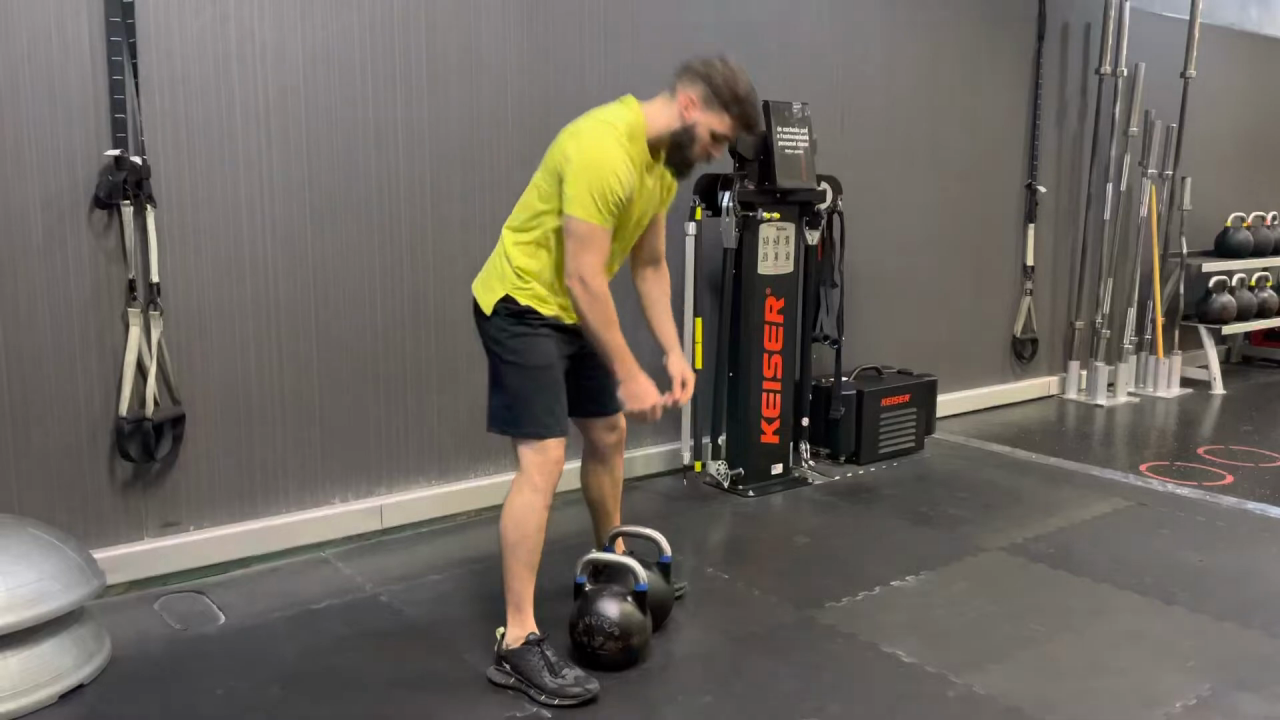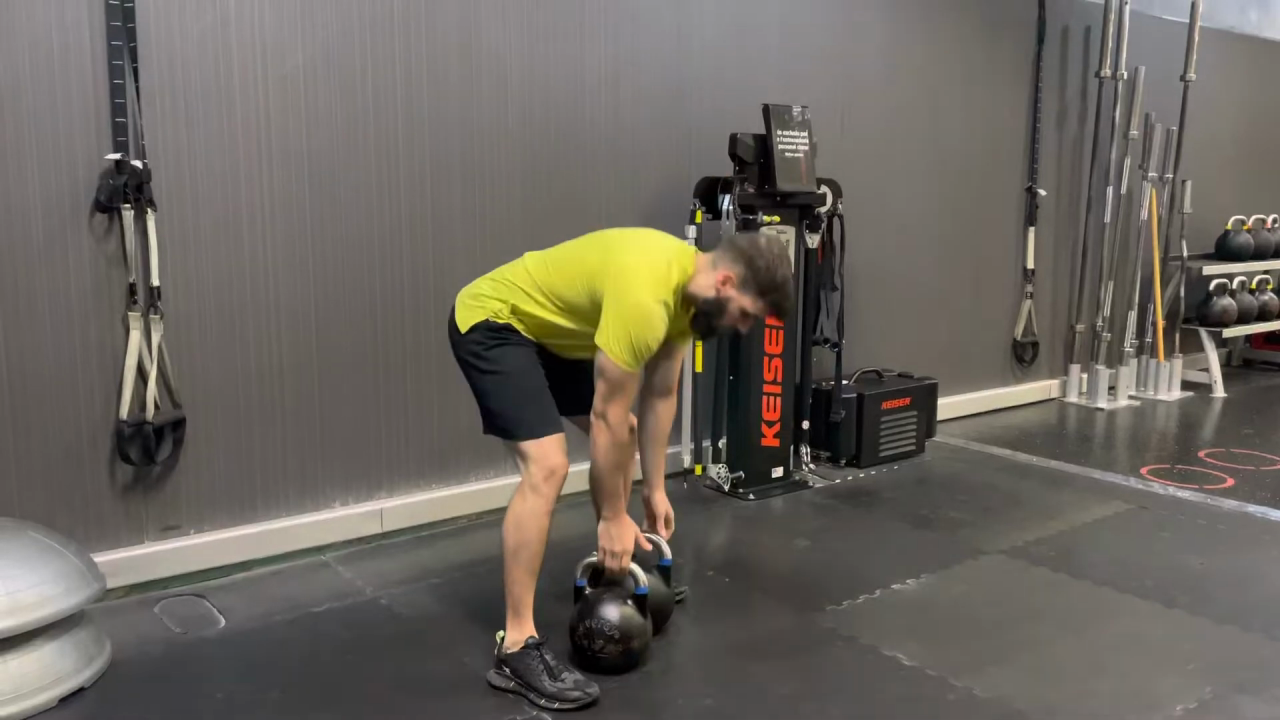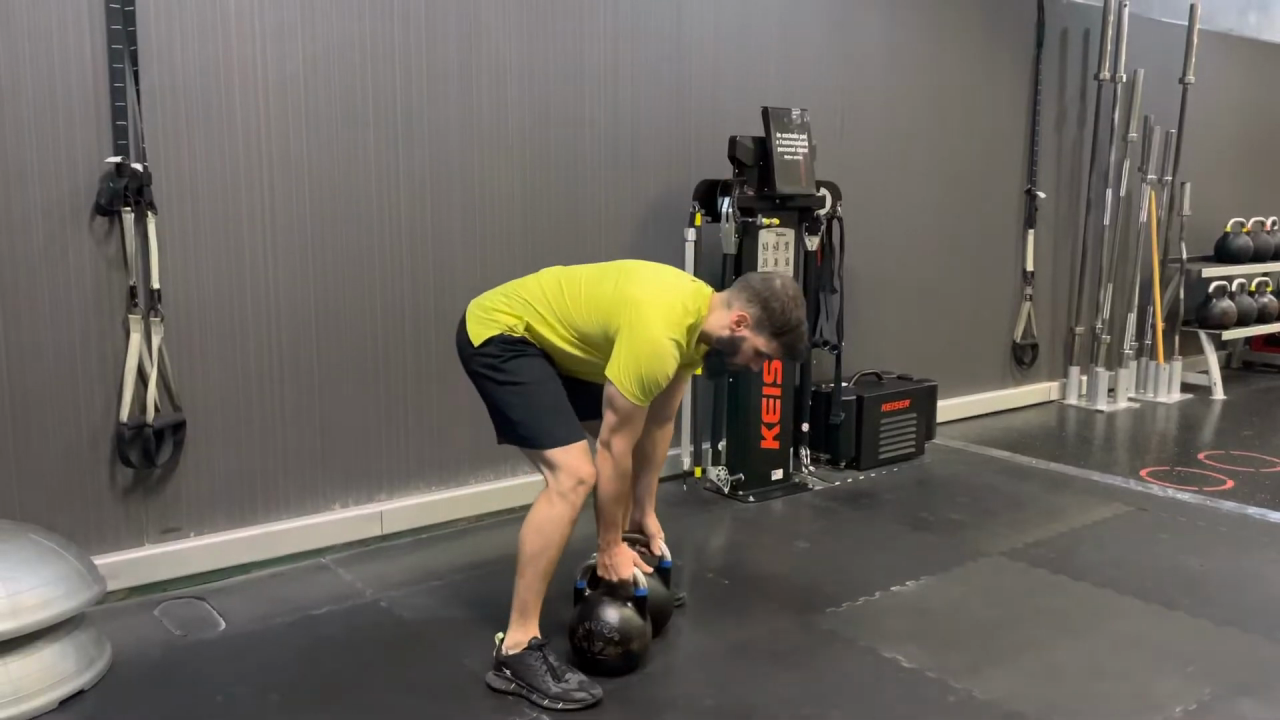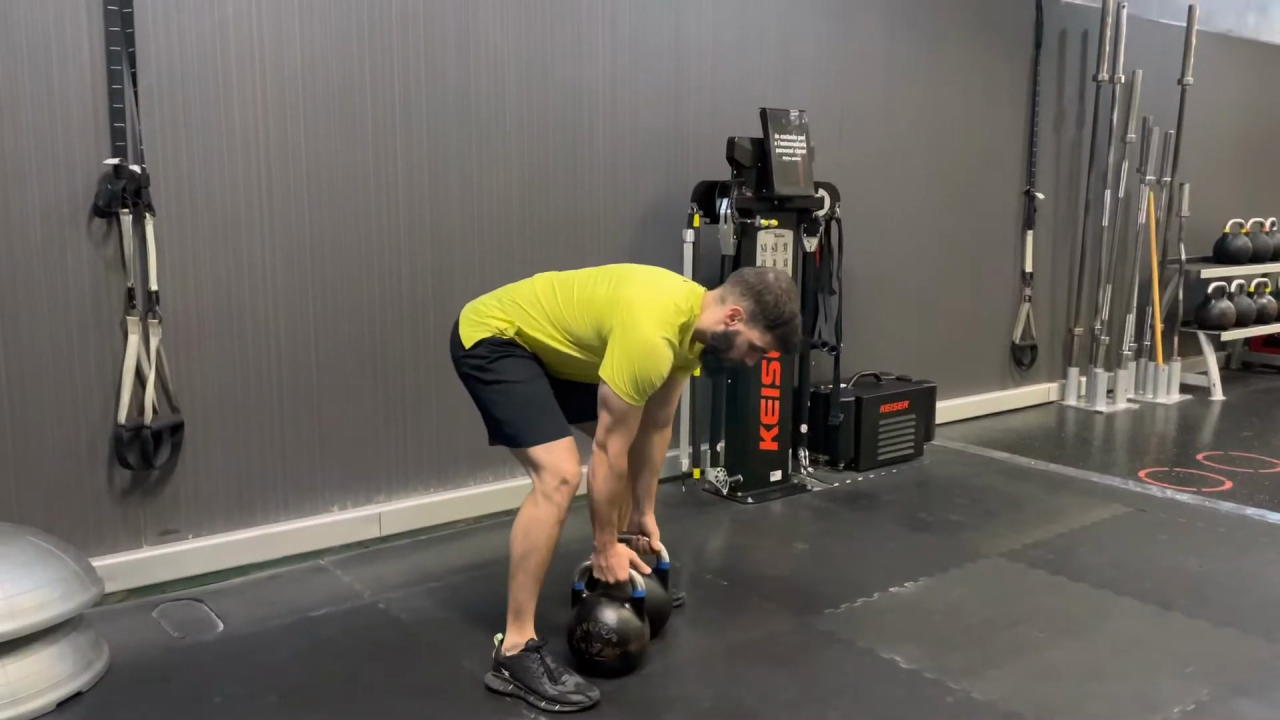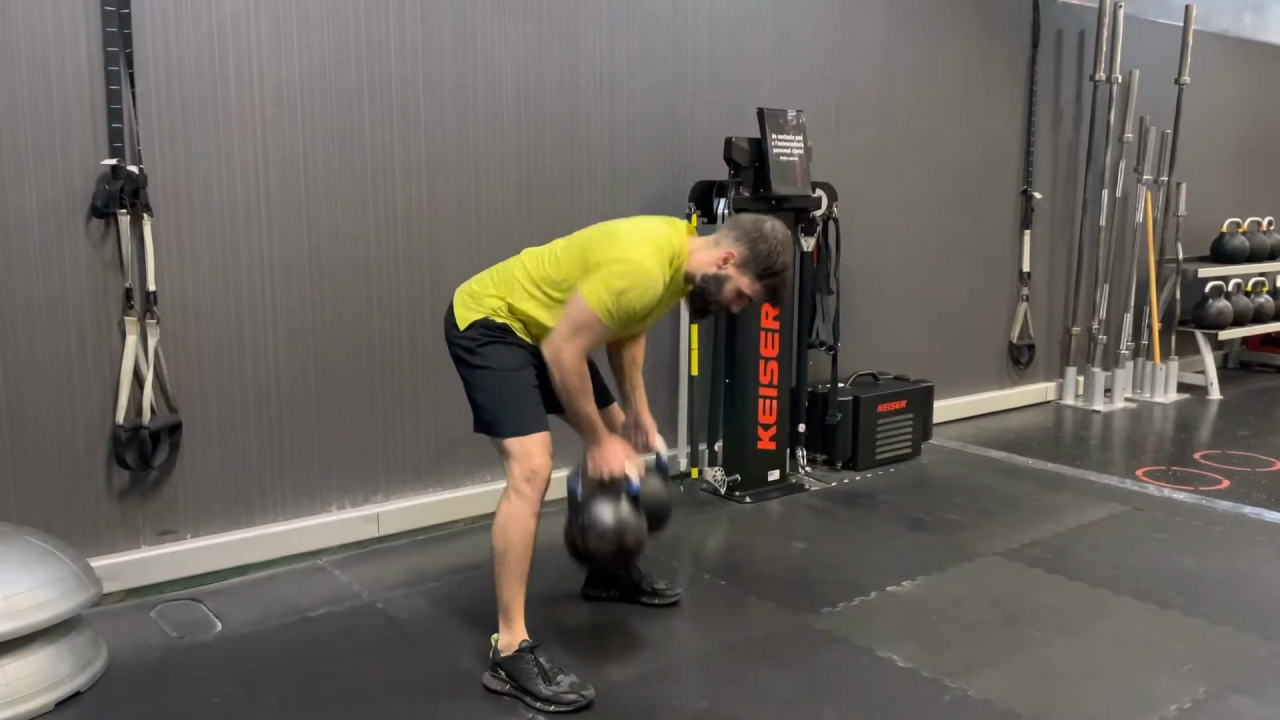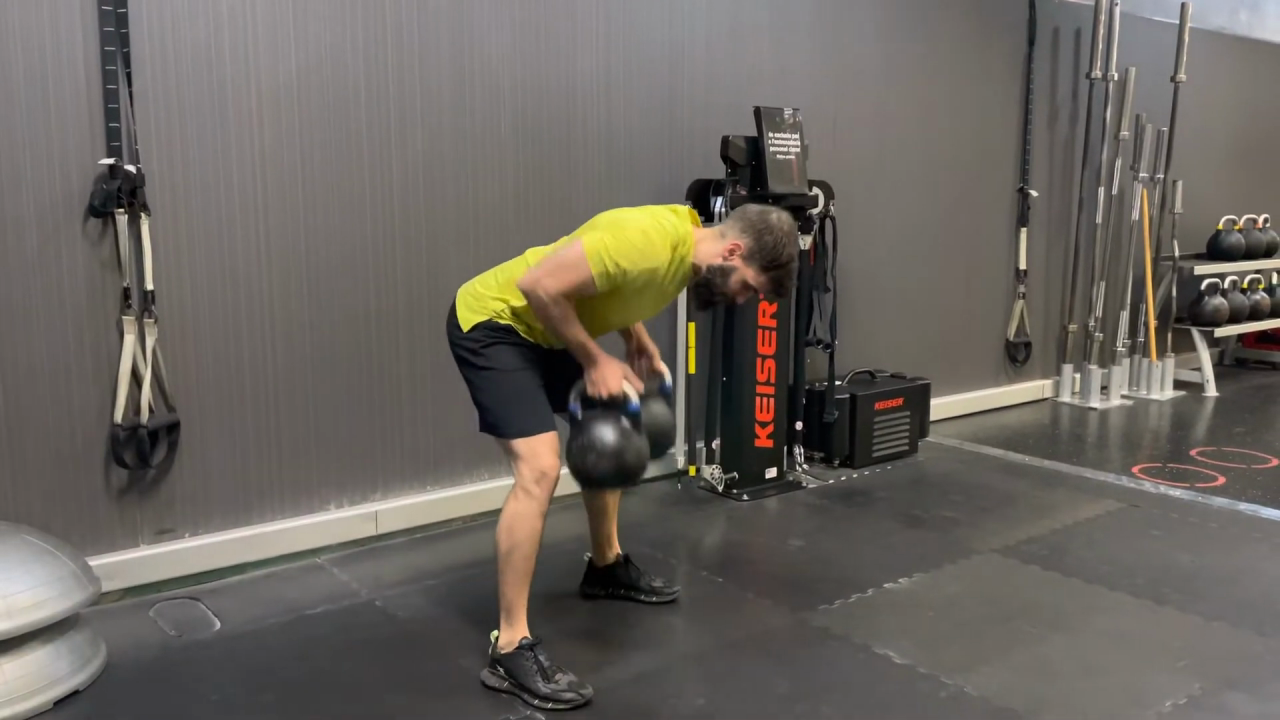
dt=0.4s
person 1, frame 1
left shoulder: (663, 158)
right shoulder: (603, 151)
left elbow: (650, 265)
right elbow: (584, 280)
left wrist: (674, 352)
right wrist: (630, 377)
left hip: (574, 311)
right hip: (524, 305)
left knee: (608, 438)
right knee: (543, 463)
right ankle: (518, 644)
person 1, frame 2
left shoulder: (686, 285)
right shoulder: (643, 298)
left elbow: (661, 395)
right elbow: (607, 416)
left wrist: (656, 487)
right wrist: (613, 518)
left hip: (546, 329)
right hip: (492, 321)
left knee: (625, 435)
right knee: (548, 467)
left ankle: (615, 568)
right ankle: (517, 648)
person 1, frame 3
left shoulder: (697, 314)
right shoulder: (657, 335)
left elbow: (658, 424)
right elbow: (614, 448)
left wrist: (645, 510)
right wrist: (609, 547)
left hip: (548, 334)
right hip: (499, 332)
left knee: (626, 433)
right knee: (574, 475)
left ankle: (620, 572)
right ankle: (518, 650)
person 1, frame 4
left shoulder: (691, 318)
right shoulder: (650, 334)
left elbow: (656, 427)
right elbow: (610, 450)
left wrist: (644, 511)
right wrist: (606, 547)
left hip: (543, 339)
right hip: (491, 337)
left knee: (625, 435)
right knee: (559, 475)
left ankle: (616, 576)
right ankle: (516, 651)
person 1, frame 5
left shoulder: (682, 262)
right shoulder: (640, 268)
left elbow: (625, 332)
right elbow: (562, 355)
left wrist: (639, 416)
right wrist: (599, 442)
left hip: (537, 326)
right hip: (488, 322)
left knee: (616, 432)
right knee: (532, 471)
left ankle: (607, 569)
right ankle: (511, 652)
person 1, frame 6
left shoulder: (688, 244)
right shoulder: (647, 244)
right elbow: (537, 283)
left wrist: (639, 342)
right wrist: (594, 361)
left hip: (544, 329)
right hip: (492, 321)
right knee: (540, 469)
left ankle: (605, 566)
right ankle: (510, 649)
